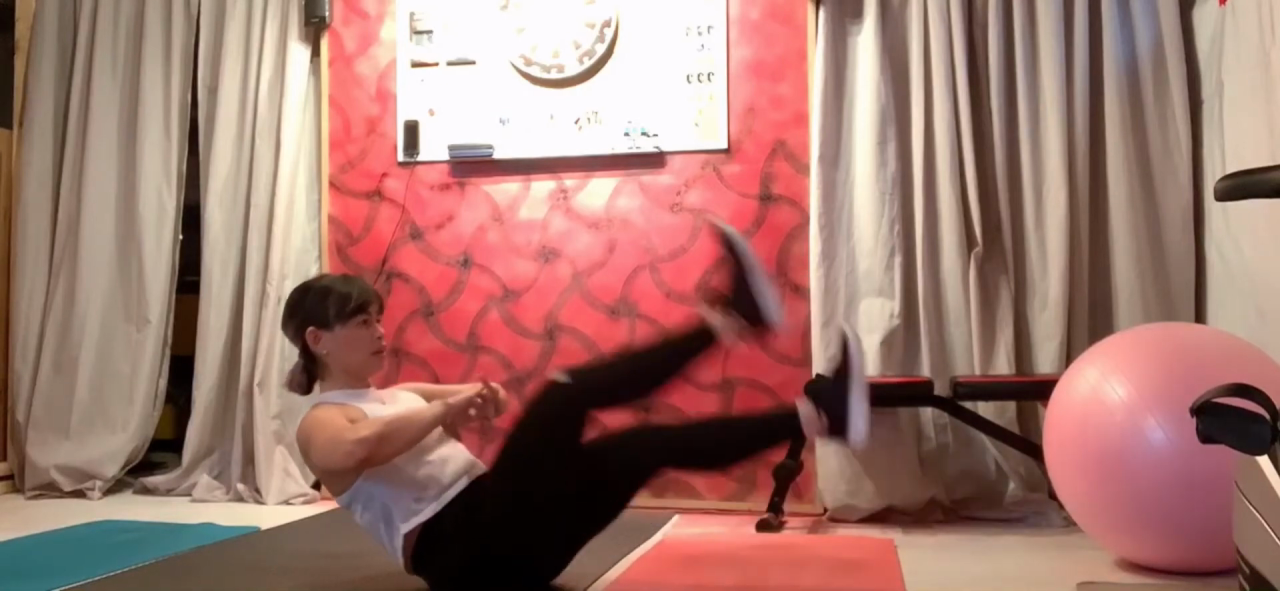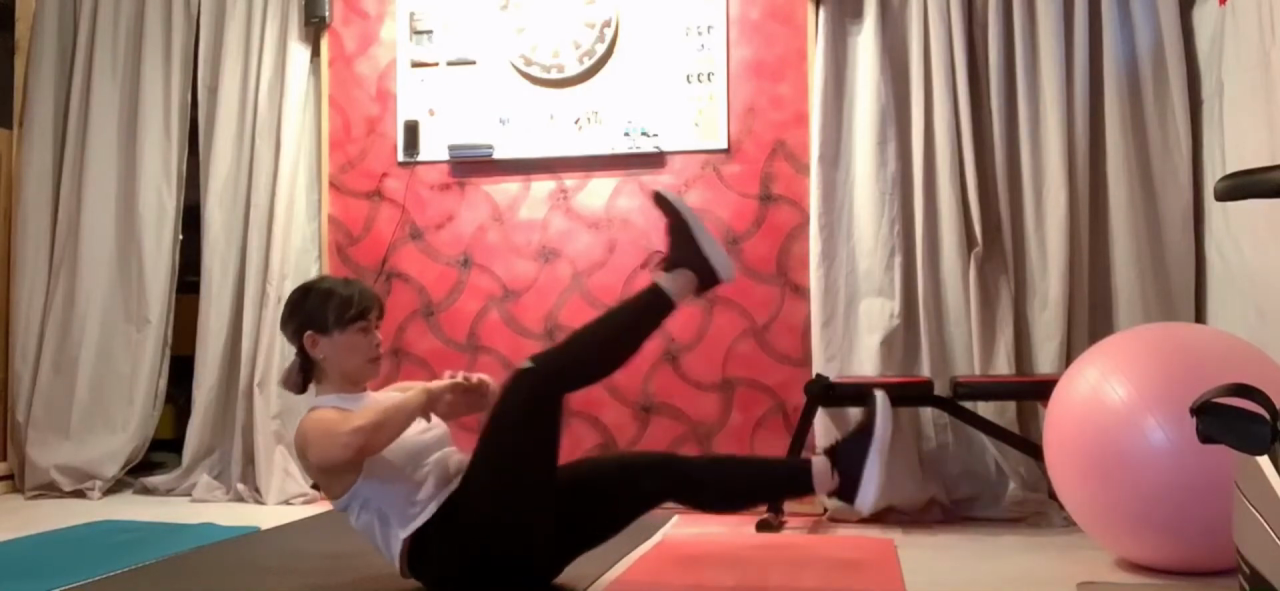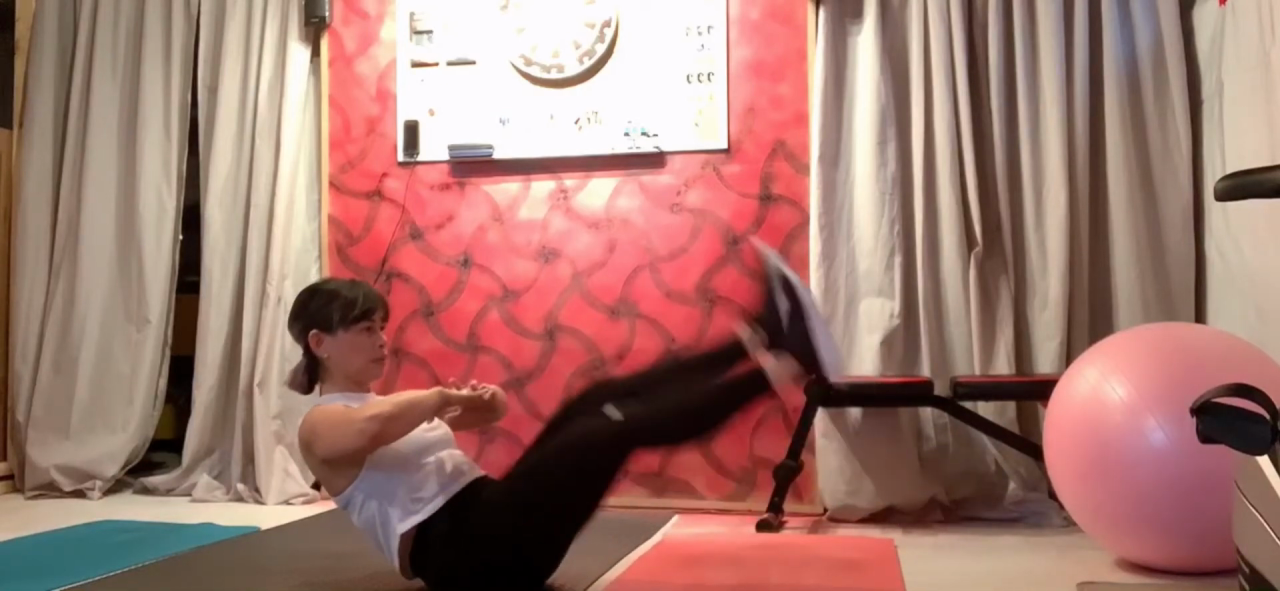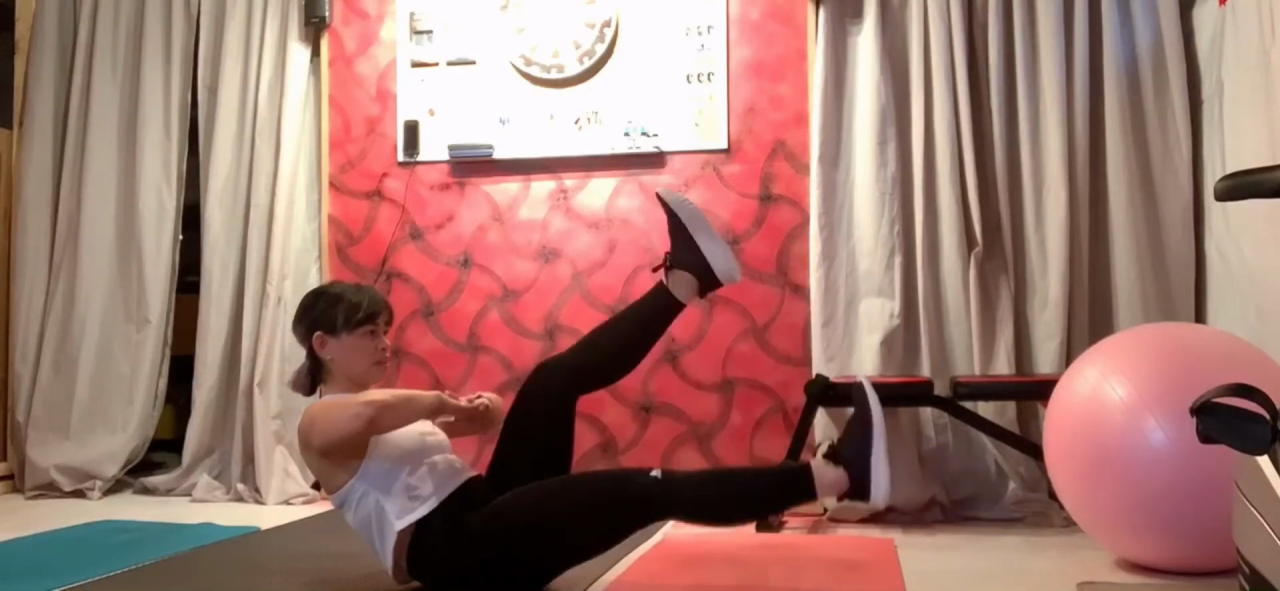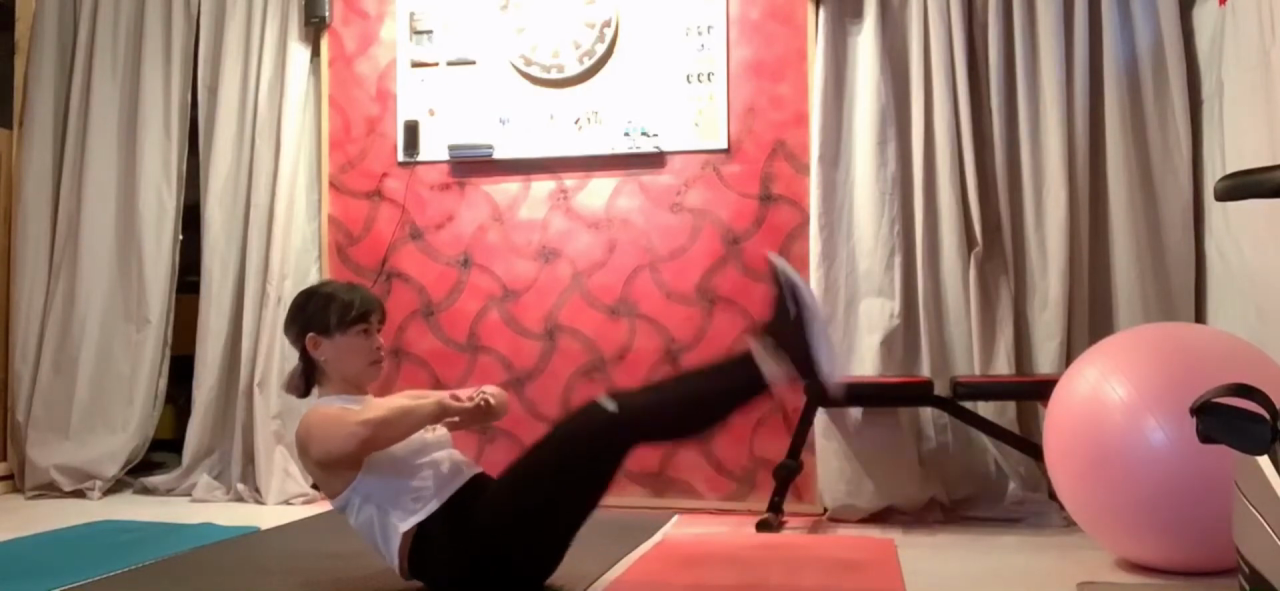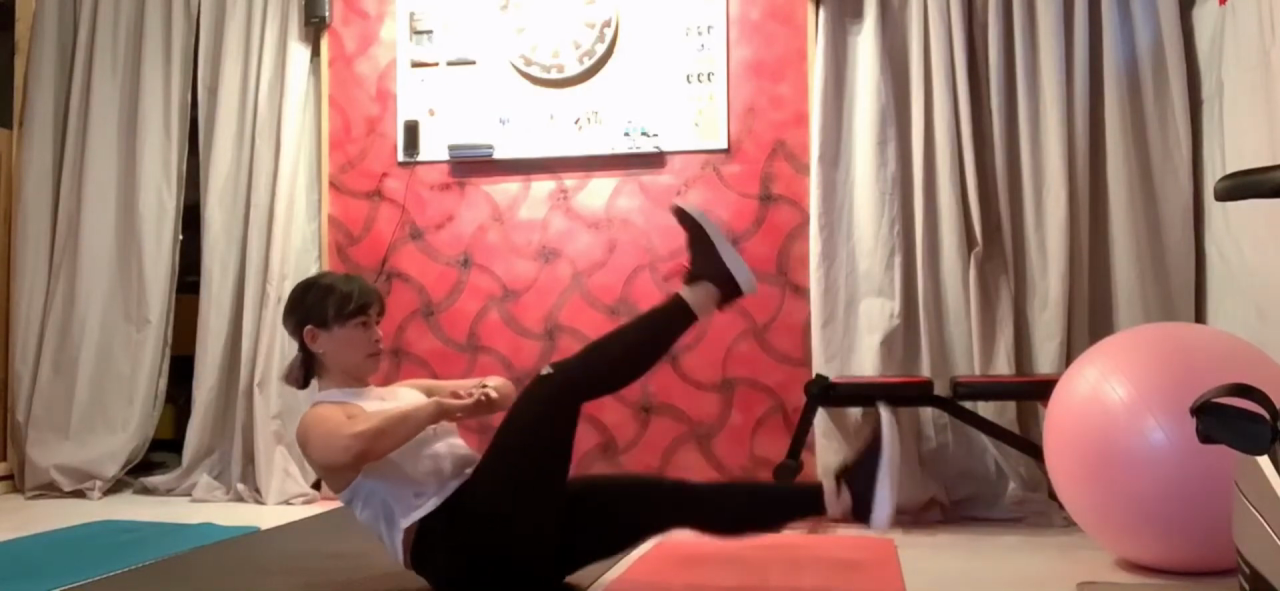
dt=0.4s
person 1, frame 1
left shoulder: (396, 396)
right shoulder: (321, 423)
left elbow: (475, 399)
right elbow: (350, 454)
left wrist: (481, 396)
right wrist: (445, 411)
left hip: (510, 537)
left knee: (650, 443)
right knee: (563, 396)
left ankle: (814, 415)
right ankle: (727, 321)
person 1, frame 2
left shoulder: (388, 397)
right shoulder: (319, 427)
left elbow: (486, 396)
right elbow: (352, 443)
left wrist: (463, 390)
right wrist: (425, 396)
left hip: (512, 534)
left knee: (661, 471)
right knee: (538, 379)
left ankle: (828, 474)
right ankle: (681, 280)
person 1, frame 3
left shoulder: (385, 405)
right shoulder: (321, 425)
left elbow: (490, 412)
right elbow: (364, 432)
left wrist: (476, 400)
right wrist: (440, 396)
left hip: (496, 532)
left knee: (598, 403)
right knee: (615, 426)
left ankle: (757, 344)
right ankle: (774, 371)
person 1, frame 4
left shoulder: (394, 406)
right shoulder: (321, 425)
left elbow: (492, 411)
right elbow: (365, 417)
left wrist: (474, 408)
right wrist: (440, 403)
left hip: (493, 516)
left knee: (554, 380)
right knee: (648, 489)
left ankle: (683, 281)
right ankle: (833, 475)
person 1, frame 5
left shoulder: (390, 406)
right shoulder: (318, 428)
left elbow: (503, 403)
right elbow: (359, 436)
left wrist: (477, 398)
right wrist: (439, 405)
left hip: (490, 529)
left knee: (621, 417)
right knee: (605, 423)
left ankle: (774, 357)
right ankle: (773, 363)
person 1, frame 6
left shoulder: (399, 394)
right shoulder: (321, 424)
left elbow: (504, 391)
right elbow: (352, 445)
left wrist: (483, 392)
right wrist: (439, 409)
left hip: (513, 535)
left knee: (669, 498)
right knee: (561, 382)
left ankle: (839, 498)
right ankle: (704, 292)
